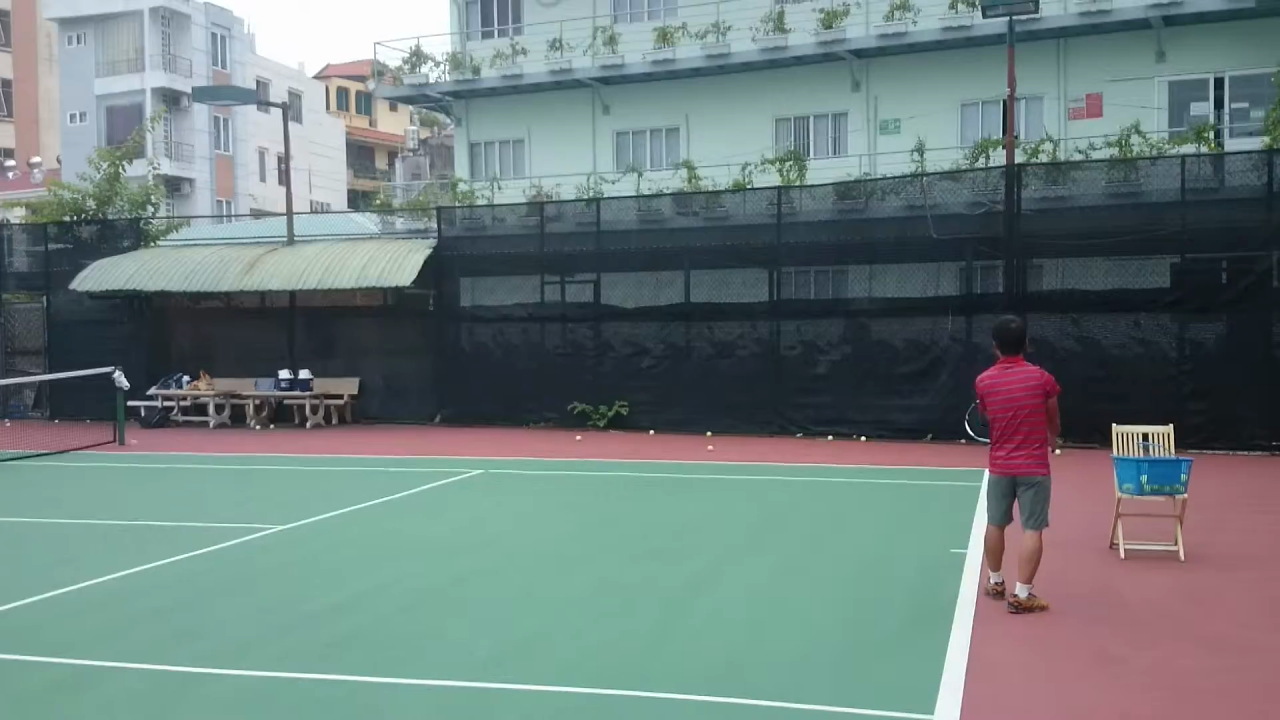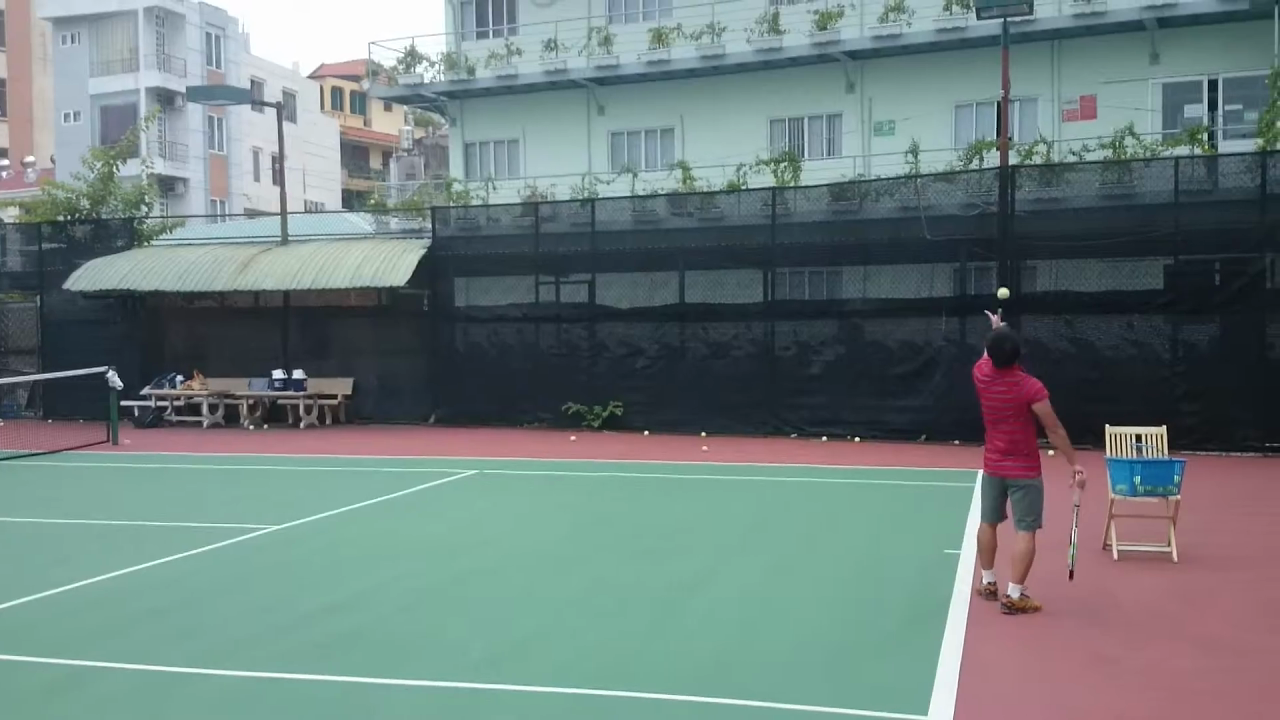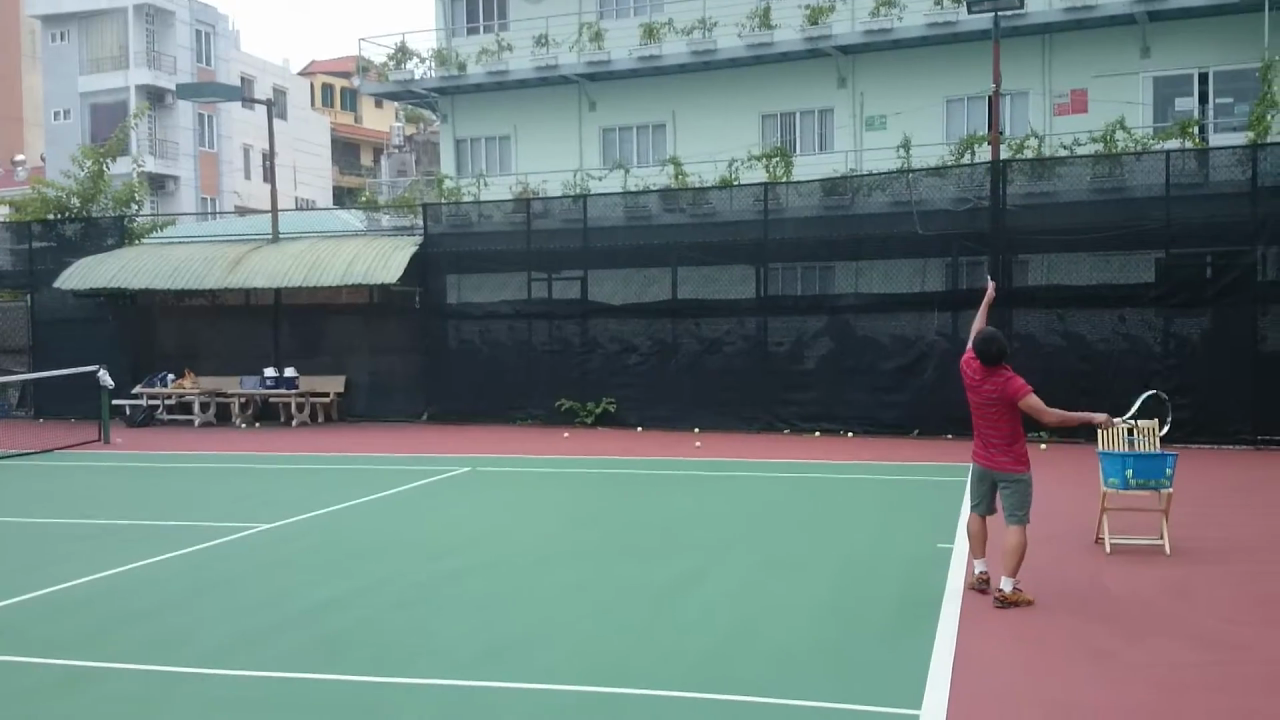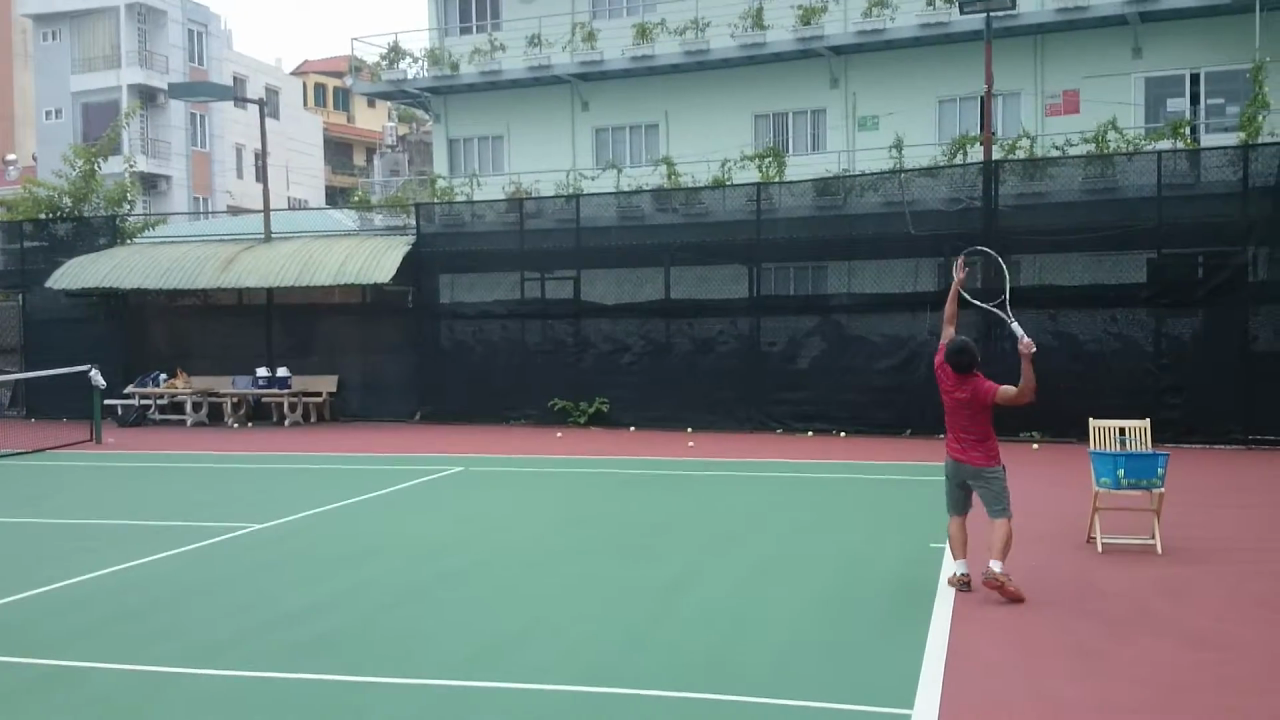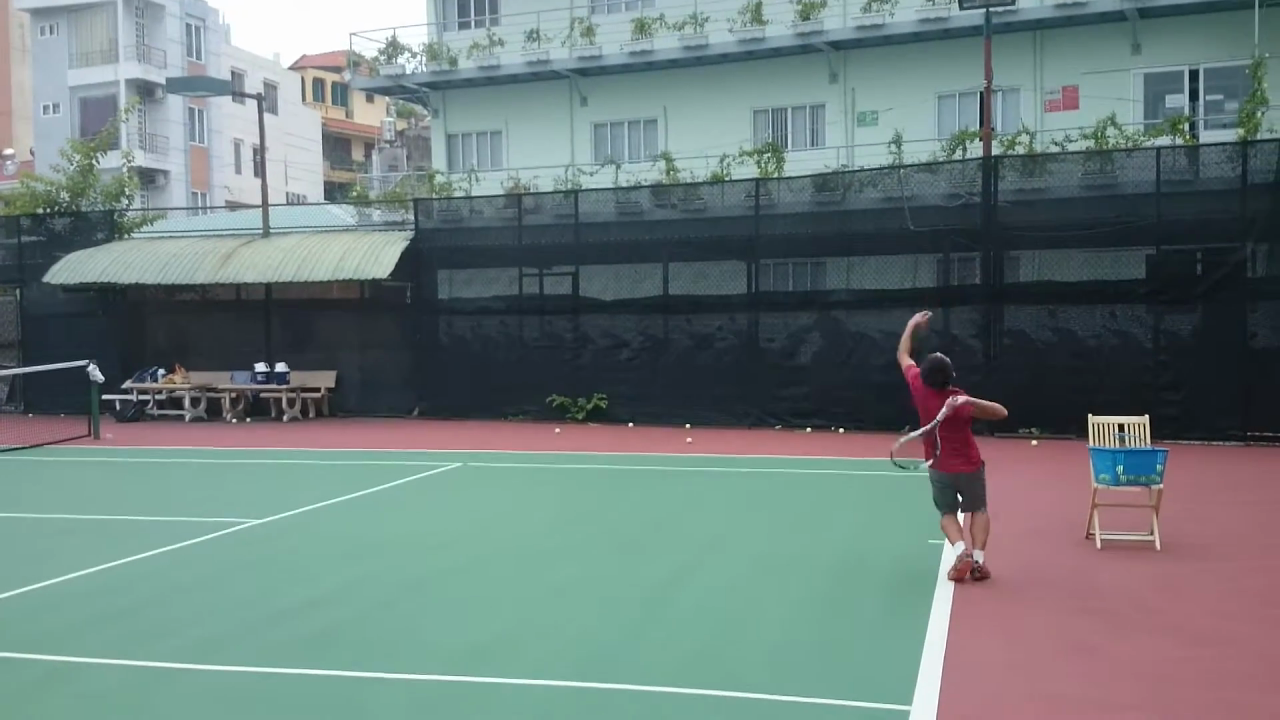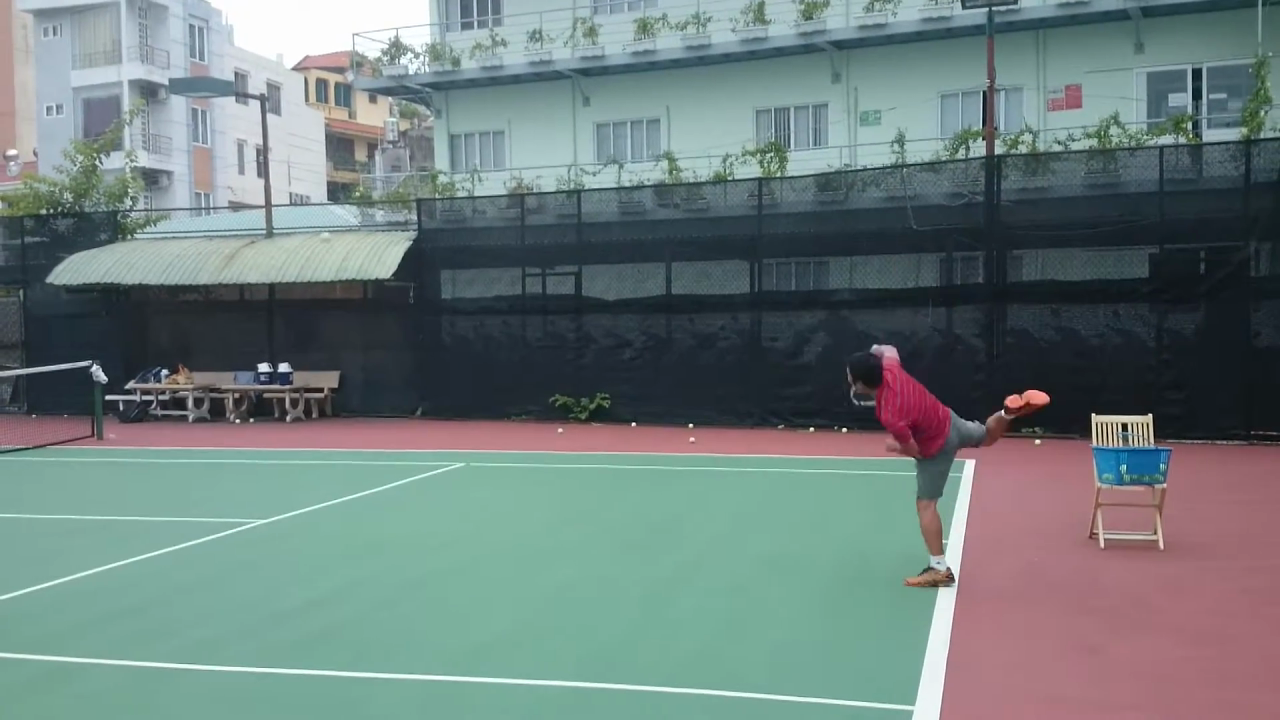
dt=0.4s
person 1, frame 1
left shoulder: (984, 381)
right shoulder: (1042, 378)
right elbow: (1054, 425)
right wrist: (1047, 441)
left hip: (1000, 467)
right hip: (1034, 467)
left knee: (995, 525)
right knee: (1032, 530)
left ankle: (995, 583)
right ankle: (1021, 595)
person 1, frame 2
left shoulder: (981, 375)
right shoulder: (1030, 387)
left elbow: (988, 356)
right elbow: (1054, 431)
left wrist: (995, 329)
right wrist: (1074, 464)
left hip: (992, 467)
right hip: (1024, 471)
left knee: (988, 523)
right knee: (1025, 530)
left ankle: (988, 582)
right ankle: (1014, 595)
person 1, frame 3
left shoulder: (968, 369)
right shoulder: (1012, 385)
left elbow: (974, 333)
right elbow: (1048, 416)
left wrist: (987, 298)
right wrist: (1091, 417)
left hip: (982, 462)
right hip: (1013, 467)
left knee: (977, 513)
right knee: (1015, 524)
left ankle: (980, 573)
right ankle: (1007, 589)
person 1, frame 4
left shoulder: (943, 372)
right shoulder: (982, 389)
left elbow: (948, 325)
right elbow: (1025, 395)
left wrist: (956, 284)
right wrist: (1026, 359)
left hip: (955, 461)
right hip: (985, 464)
left knee: (957, 516)
right knee: (1001, 519)
left ankle: (961, 573)
right ankle: (996, 571)
person 1, frame 5
left shoulder: (919, 386)
right shoulder: (958, 404)
left elbow: (902, 355)
right elbow: (1000, 412)
left wrist: (912, 323)
right wrist: (969, 401)
left hip: (939, 469)
right hip: (967, 467)
left knee: (948, 514)
right knee: (978, 510)
left ankle: (962, 552)
right ankle: (978, 560)
person 1, frame 6
left shoulder: (889, 415)
right shoulder: (889, 369)
left elbow: (914, 450)
right elbow: (892, 351)
left wrist: (895, 446)
right wrist: (877, 350)
left hip: (935, 446)
right hip: (949, 421)
left knee: (925, 504)
right knee: (986, 436)
left ankle: (939, 568)
right ankle: (1008, 412)
